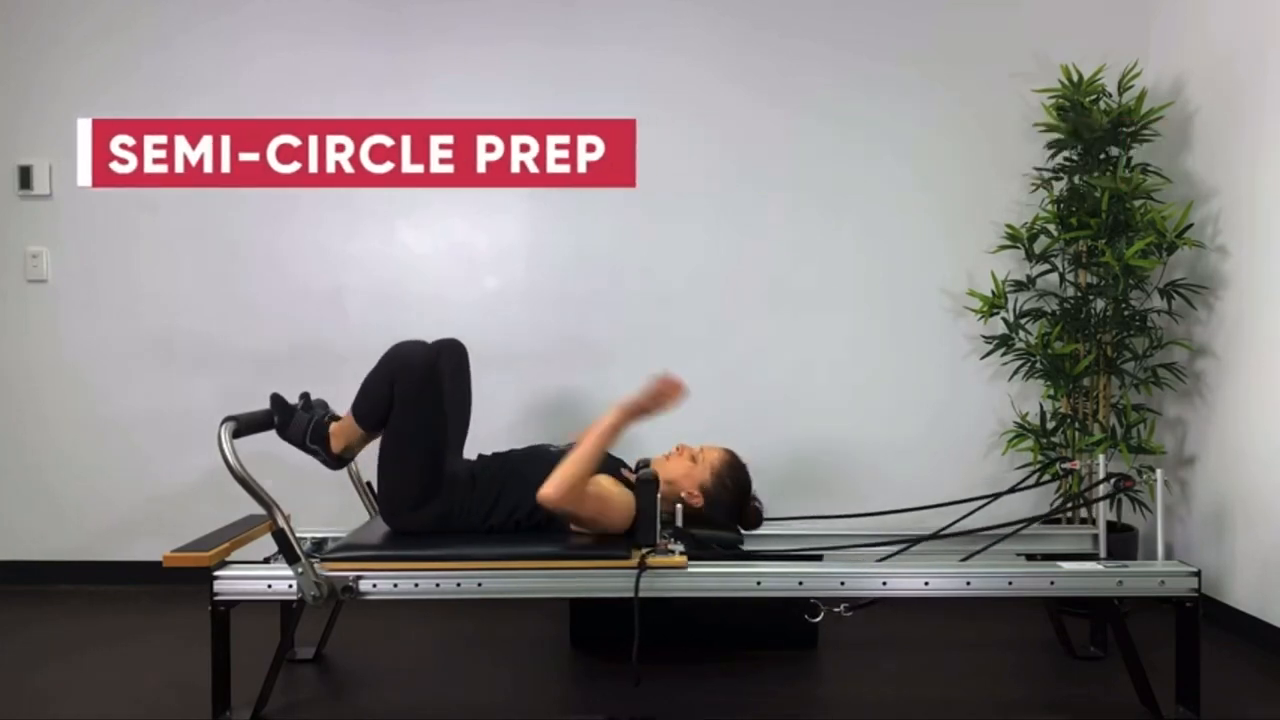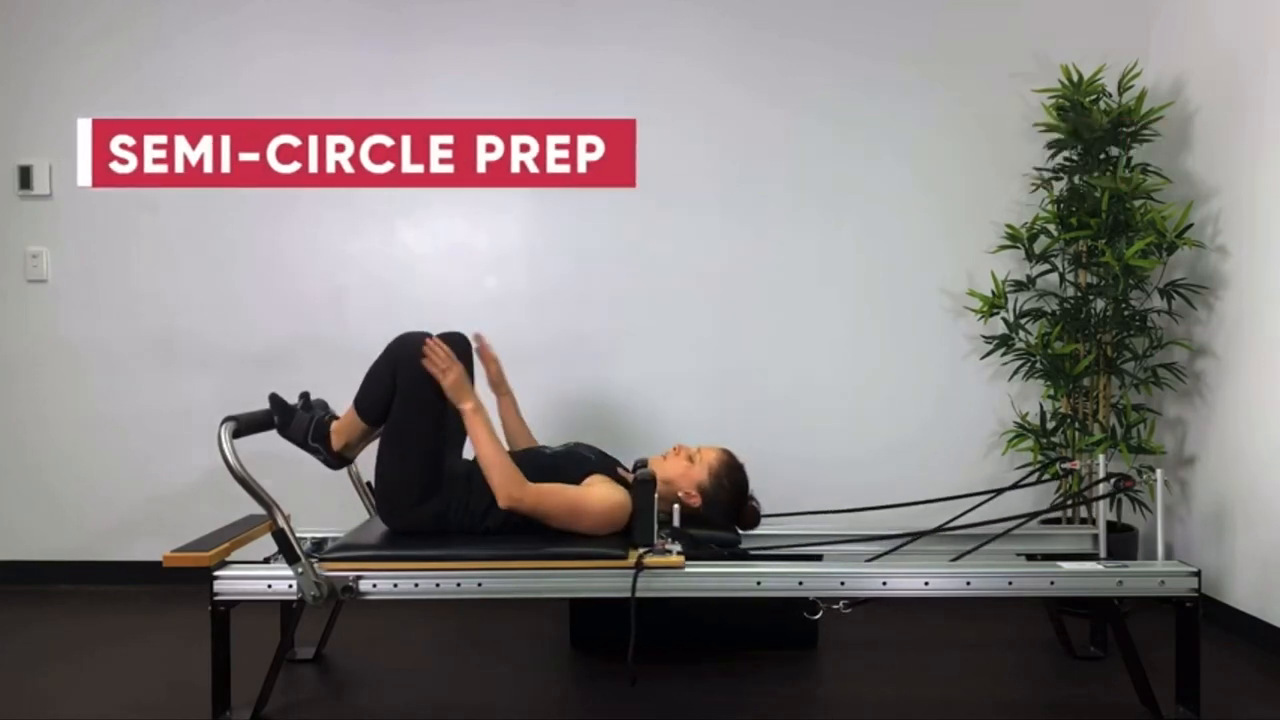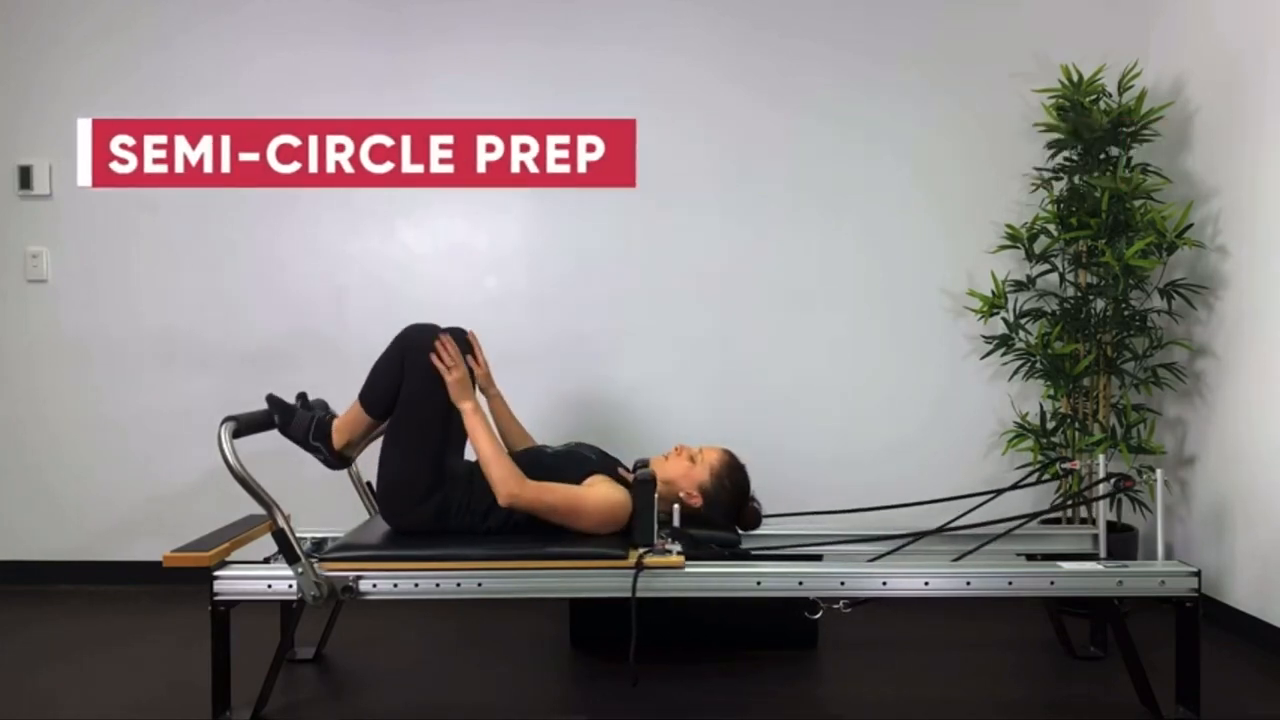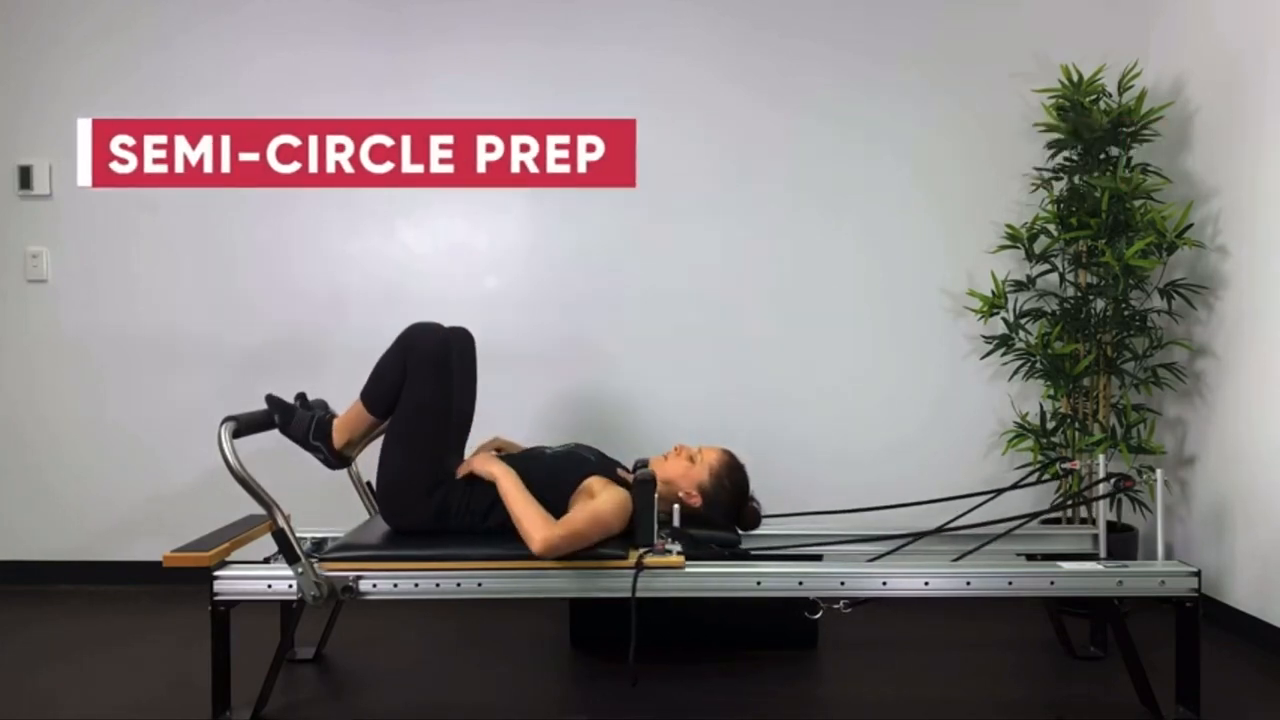
dt=0.3s
person 1, frame 1
left shoulder: (621, 507)
right shoulder: (630, 484)
left elbow: (552, 494)
right elbow: (561, 461)
left wrist: (621, 416)
right wrist: (631, 415)
left hip: (425, 506)
right hip: (452, 485)
left knee: (414, 360)
right knee: (445, 352)
left ankle: (332, 441)
right ankle: (338, 431)
person 1, frame 2
left shoulder: (614, 506)
right shoulder: (624, 484)
left elbow: (513, 494)
left wrist: (467, 402)
right wrist: (501, 387)
left hip: (423, 505)
right hip: (449, 484)
left knee: (415, 351)
right knee: (450, 347)
left ankle: (333, 439)
right ankle: (341, 431)
person 1, frame 3
left shoulder: (615, 505)
right shoulder: (626, 483)
left elbow: (513, 493)
left wrist: (464, 404)
right wrist: (489, 393)
left hip: (423, 505)
right hip: (449, 486)
left knee: (422, 342)
right knee: (452, 341)
left ankle: (334, 439)
right ankle: (340, 432)
person 1, frame 4
left shoulder: (618, 505)
right shoulder: (626, 485)
left elbow: (545, 540)
left wrist: (502, 471)
right wrist: (516, 454)
left hip: (424, 503)
right hip: (448, 488)
left knee: (426, 340)
right knee: (453, 341)
left ankle: (334, 438)
right ankle: (337, 430)
